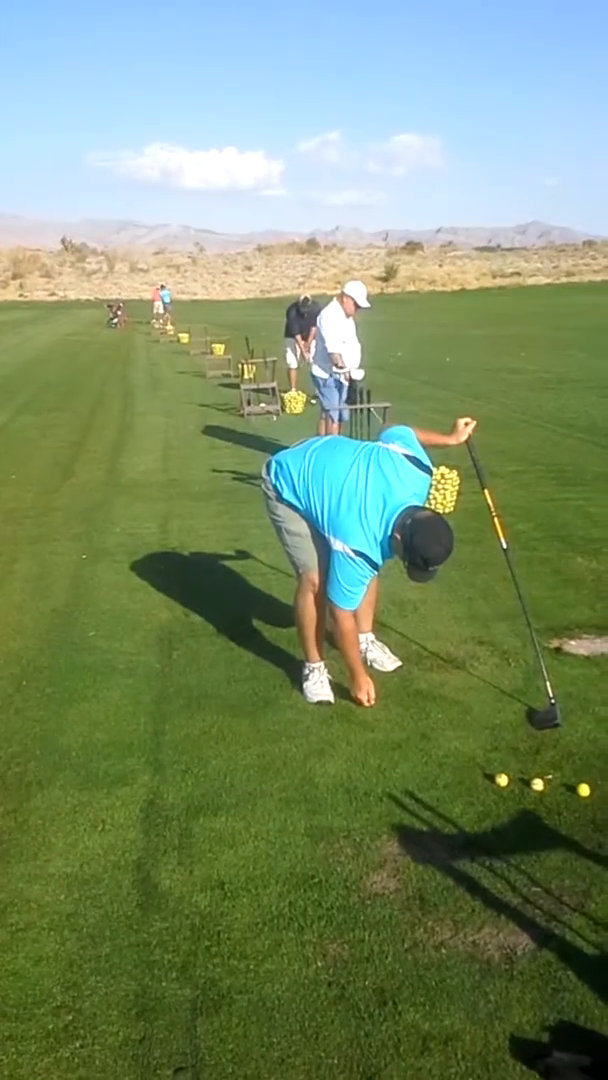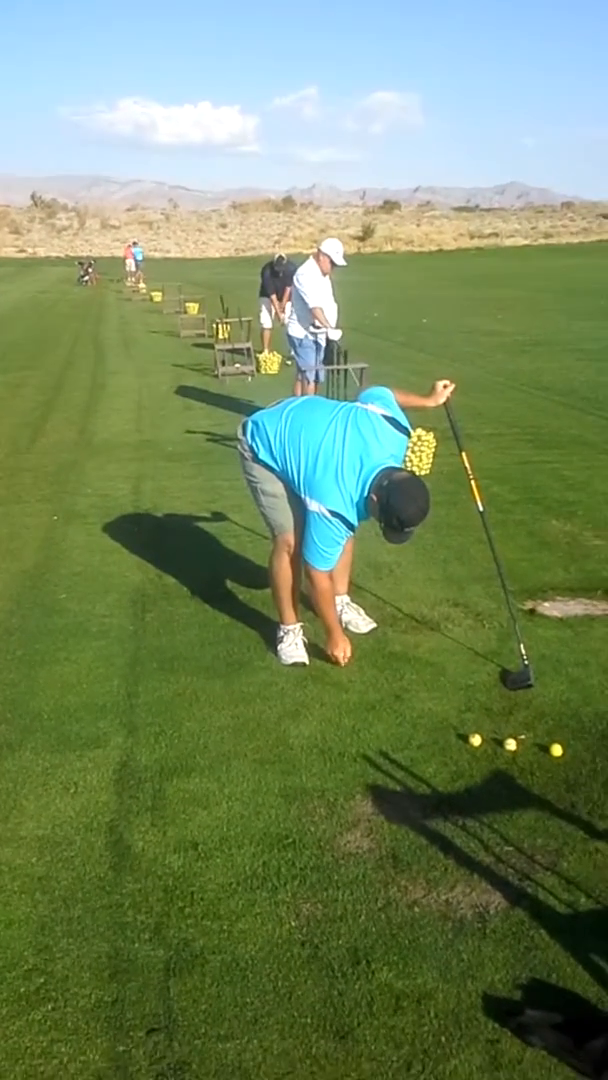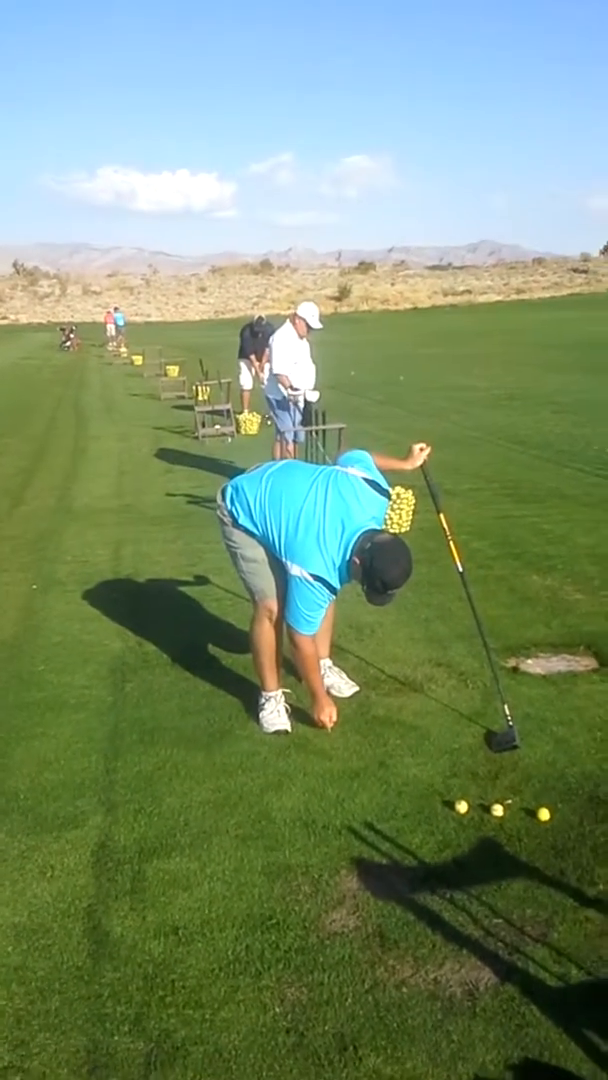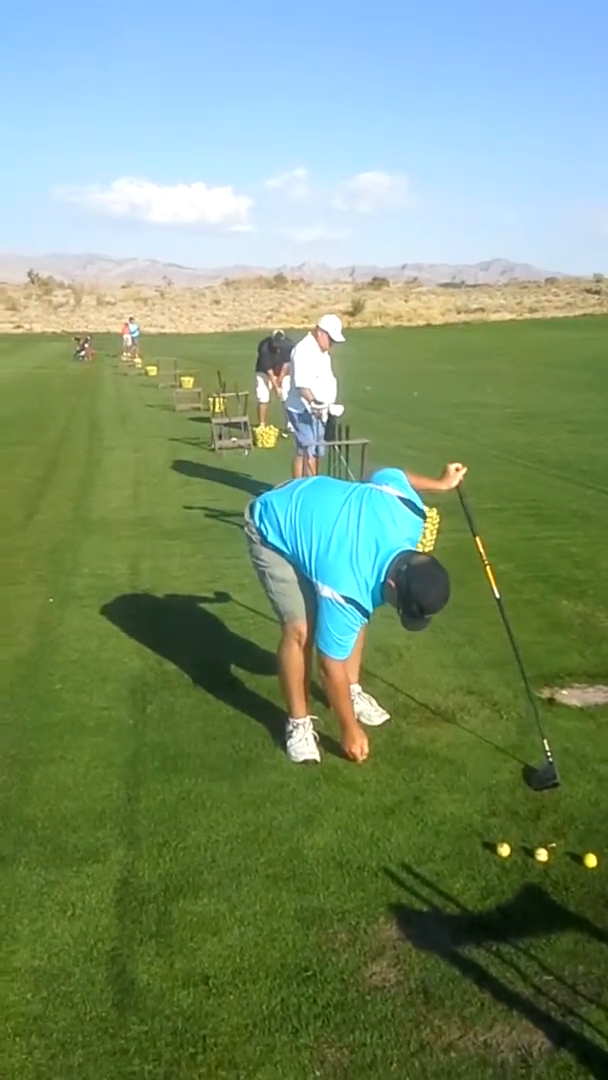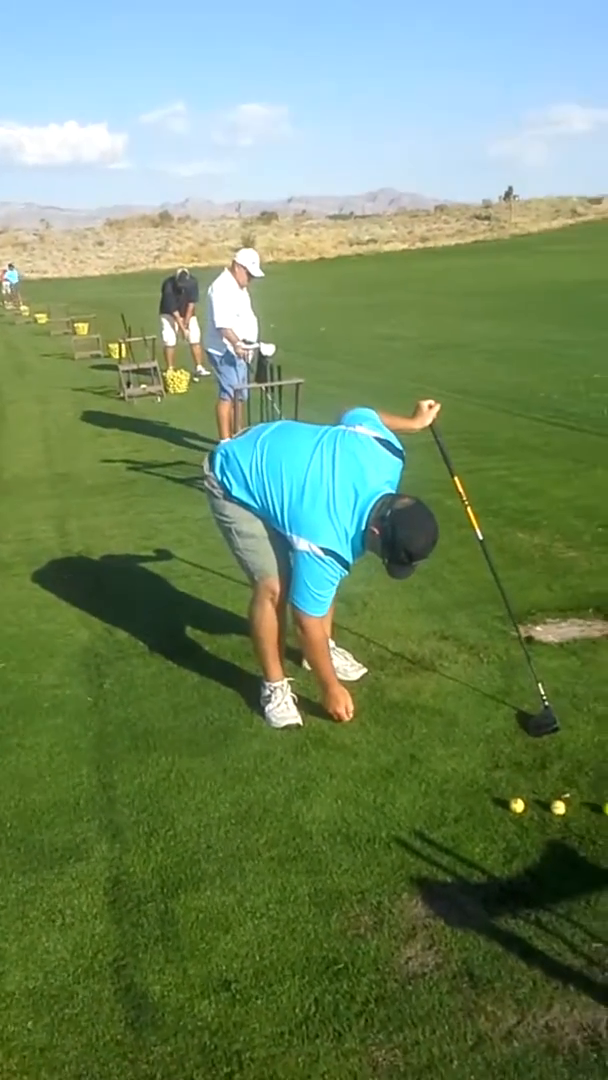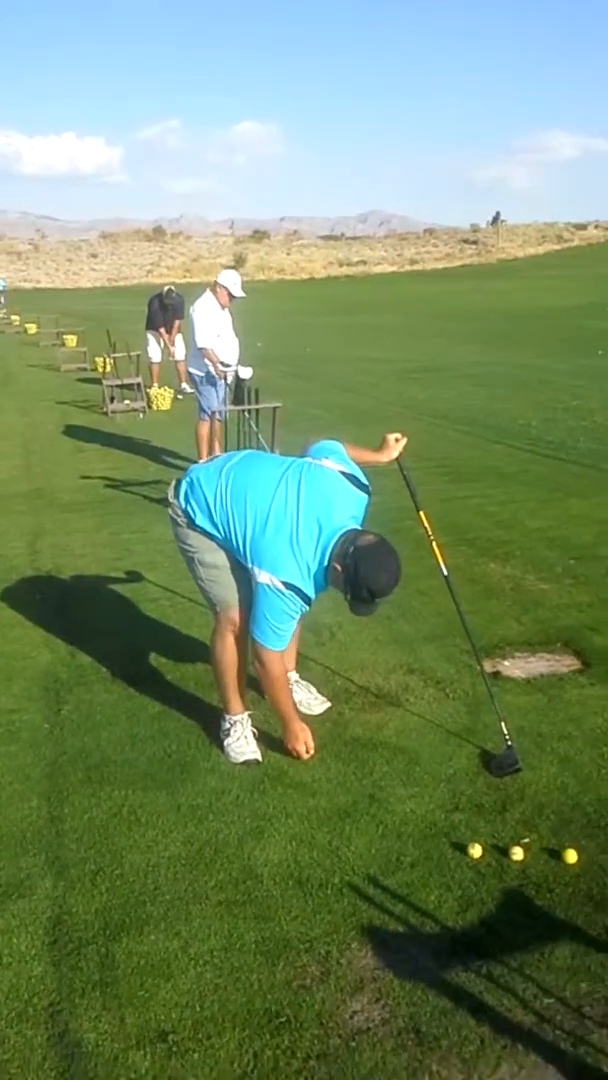
dt=0.7s
person 1, frame 1
left shoulder: (418, 472)
right shoulder: (358, 546)
left elbow: (397, 432)
right elbow: (342, 613)
left wrist: (451, 438)
right wrist: (358, 676)
left hip: (322, 458)
right hip: (286, 486)
left knee: (367, 569)
right knee: (315, 579)
left ankle: (365, 640)
right ankle: (313, 667)
person 1, frame 2
left shoulder: (396, 433)
right shoulder: (333, 506)
left elbow: (375, 393)
right elbow: (317, 574)
left wrist: (429, 400)
right wrist: (335, 636)
right hip: (263, 446)
left knee: (343, 531)
right knee: (290, 540)
left ankle: (341, 601)
right ankle: (289, 629)
person 1, frame 3
left shoulder: (376, 495)
right shoulder: (315, 570)
left elbow: (354, 456)
right elbow: (301, 639)
left wrist: (406, 463)
right wrist: (320, 699)
left hip: (278, 482)
right hip: (242, 512)
left knee: (324, 595)
right knee: (271, 606)
left ankle: (323, 666)
right ankle: (270, 696)
person 1, frame 4
left shoulder: (410, 514)
right shoulder: (348, 591)
left elbow: (388, 475)
right elbow: (331, 664)
left wrist: (441, 484)
right wrist: (350, 731)
right hip: (271, 528)
right knee: (301, 629)
left ankle: (352, 692)
right ankle: (298, 724)
person 1, frame 5
left shoulder: (389, 455)
right shoulder: (326, 543)
left elbow: (359, 415)
right elbow: (308, 621)
left wrist: (413, 422)
right wrist: (331, 689)
right hip: (233, 482)
right knee: (273, 586)
left ankle: (325, 648)
right ankle: (274, 687)
person 1, frame 6
left shoulder: (354, 489)
right shoulder: (288, 577)
left elbow: (326, 447)
right elbow: (267, 656)
left wrist: (379, 455)
right wrist: (291, 725)
right hip: (198, 510)
right knee: (235, 617)
left ankle: (288, 679)
right ankle: (234, 720)
